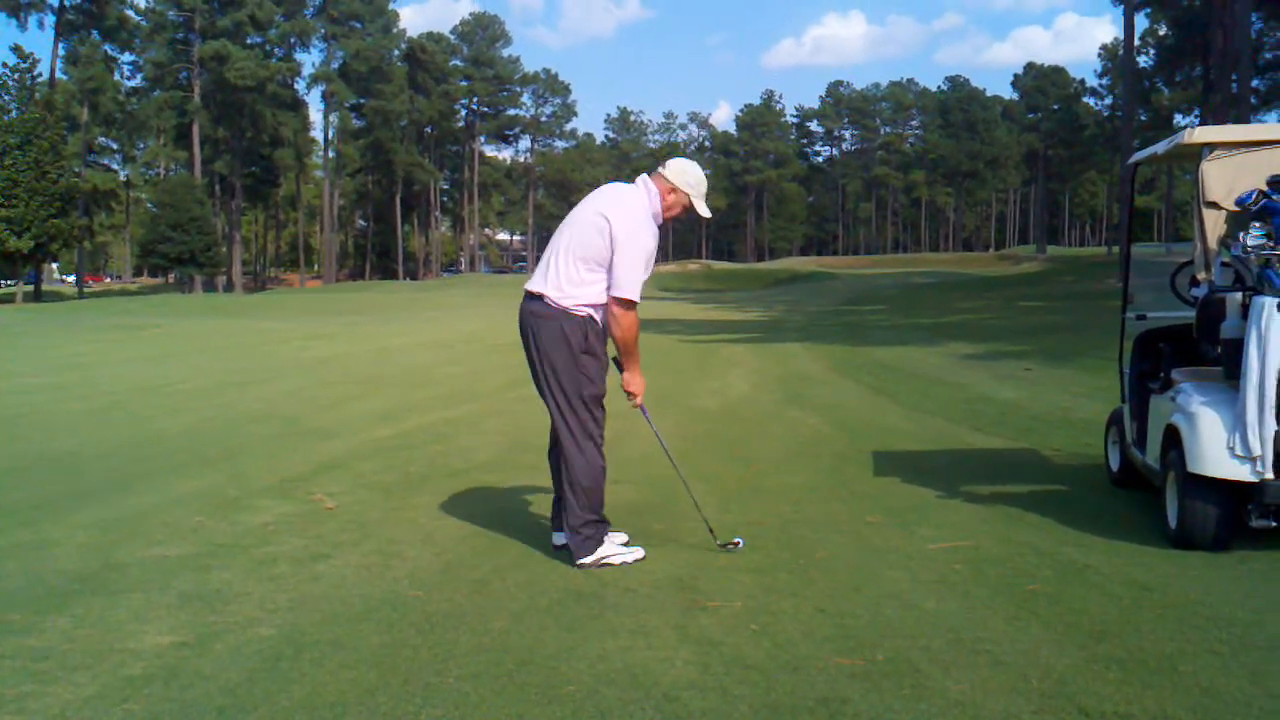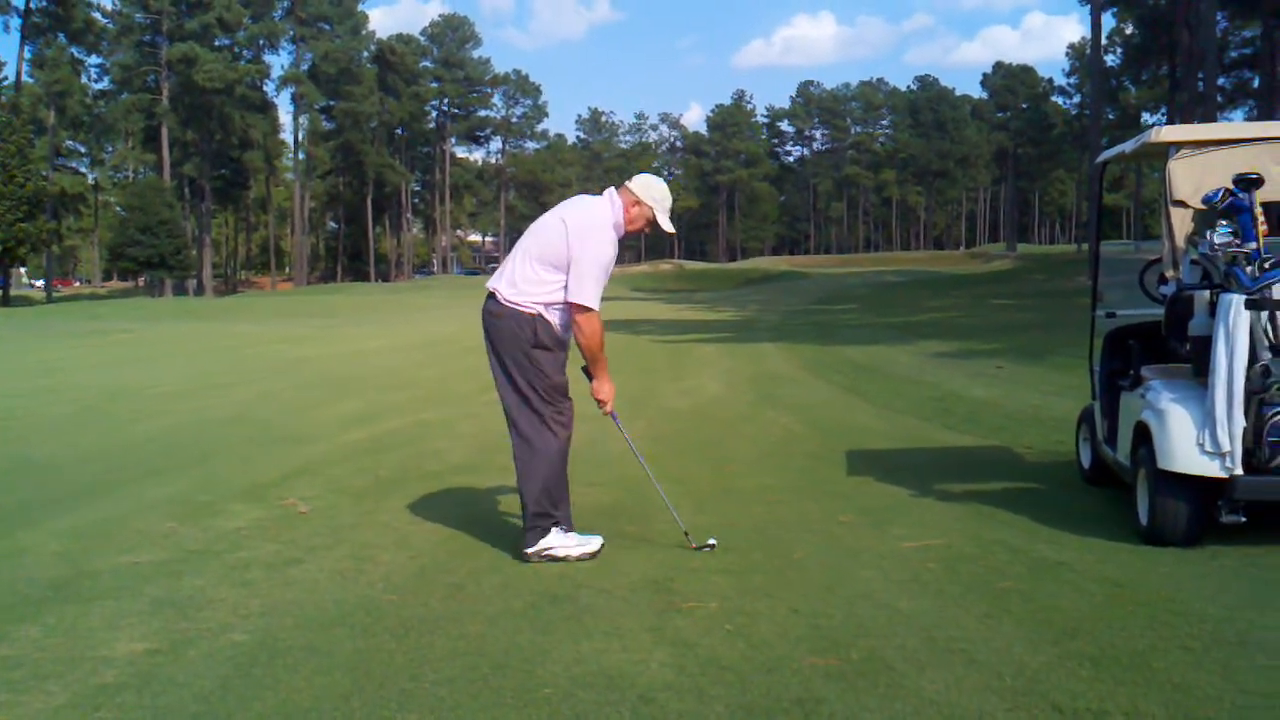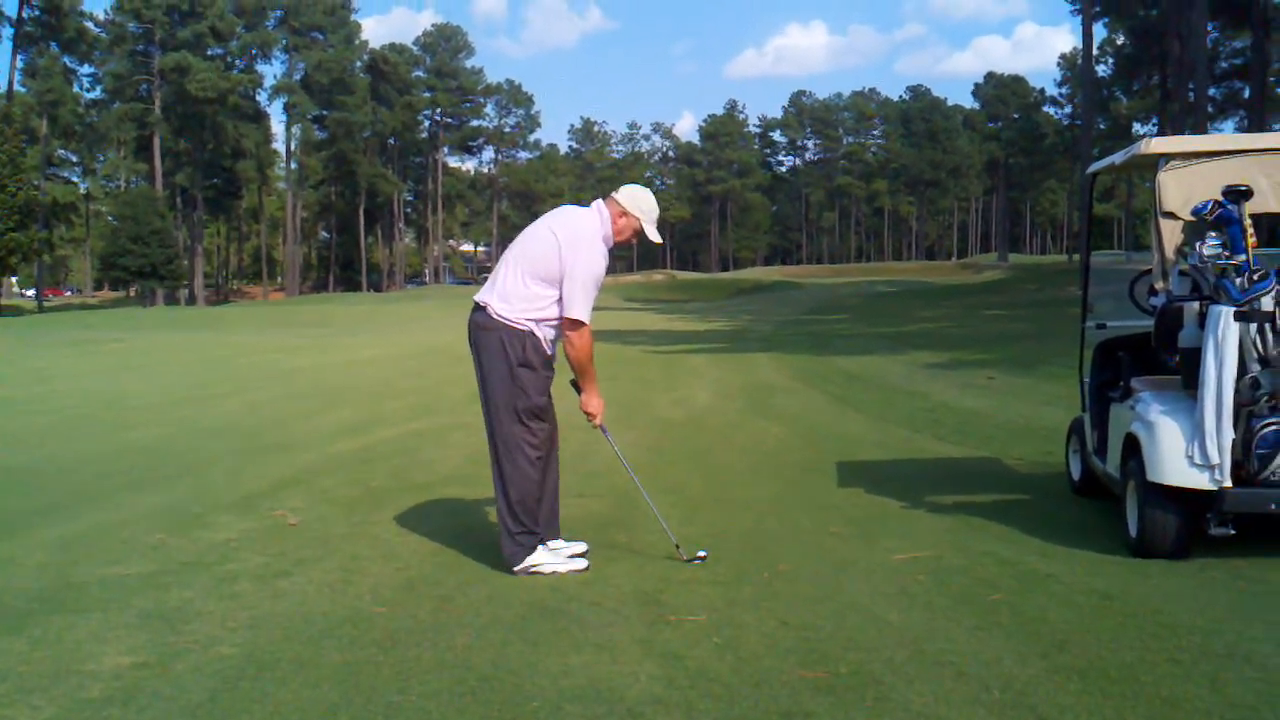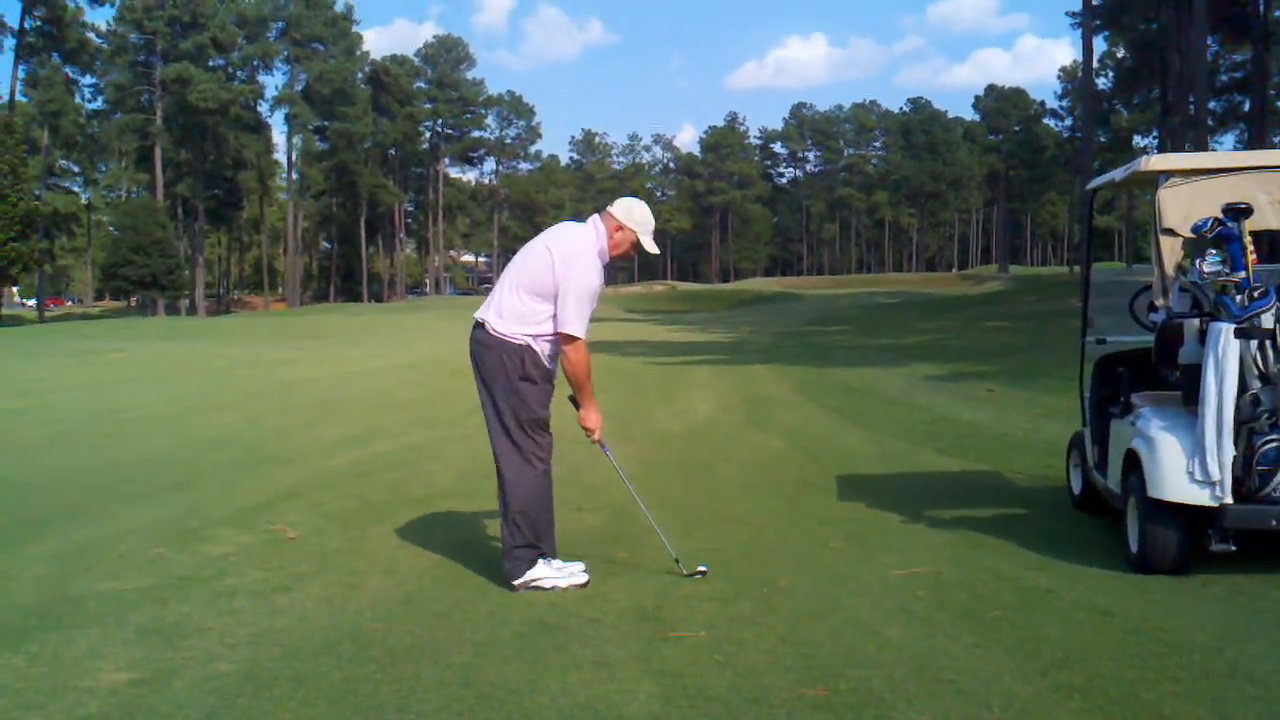
dt=0.4s
person 1, frame 1
left shoulder: (613, 193)
right shoulder: (640, 223)
right elbow: (622, 306)
right wrist: (632, 369)
left hip: (539, 310)
right hip: (566, 323)
left knee: (569, 427)
right knee: (582, 432)
left ankle: (569, 524)
right ankle: (589, 543)
person 1, frame 2
left shoulder: (588, 207)
right shoulder: (599, 232)
right elbow: (583, 314)
right wrist: (601, 376)
left hip: (514, 315)
right hip: (522, 322)
left knee: (541, 423)
right knee: (548, 424)
left ankle: (546, 526)
right ankle: (542, 533)
person 1, frame 3
left shoulder: (573, 217)
right shoulder: (590, 245)
right elbow: (575, 328)
right wrist: (590, 390)
left hip: (499, 326)
right hip: (510, 336)
left knee: (540, 437)
right knee: (524, 442)
left ankle: (541, 536)
right ankle: (526, 550)
person 1, frame 4
left shoulder: (572, 234)
right shoulder: (584, 260)
right elbow: (571, 343)
right wrist: (588, 405)
left hip: (505, 344)
right hip: (510, 351)
left knee: (529, 455)
right knee: (527, 457)
left ankle: (534, 555)
right ankle: (527, 563)
